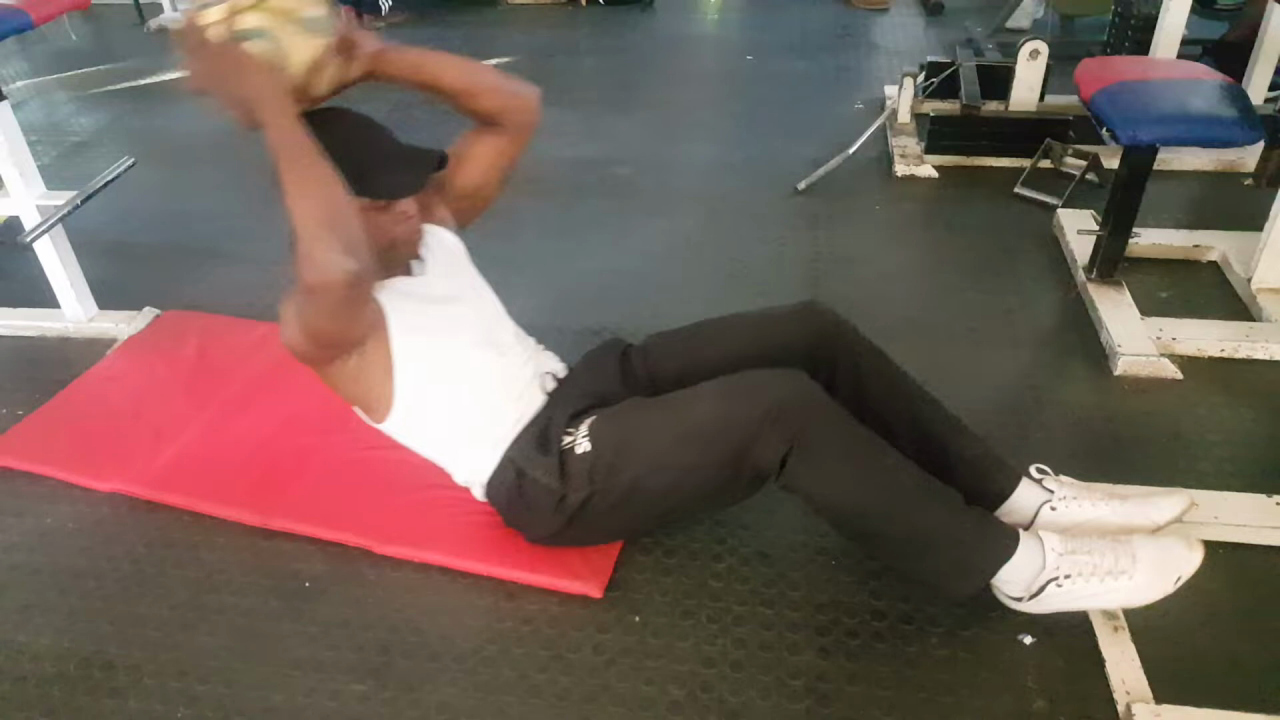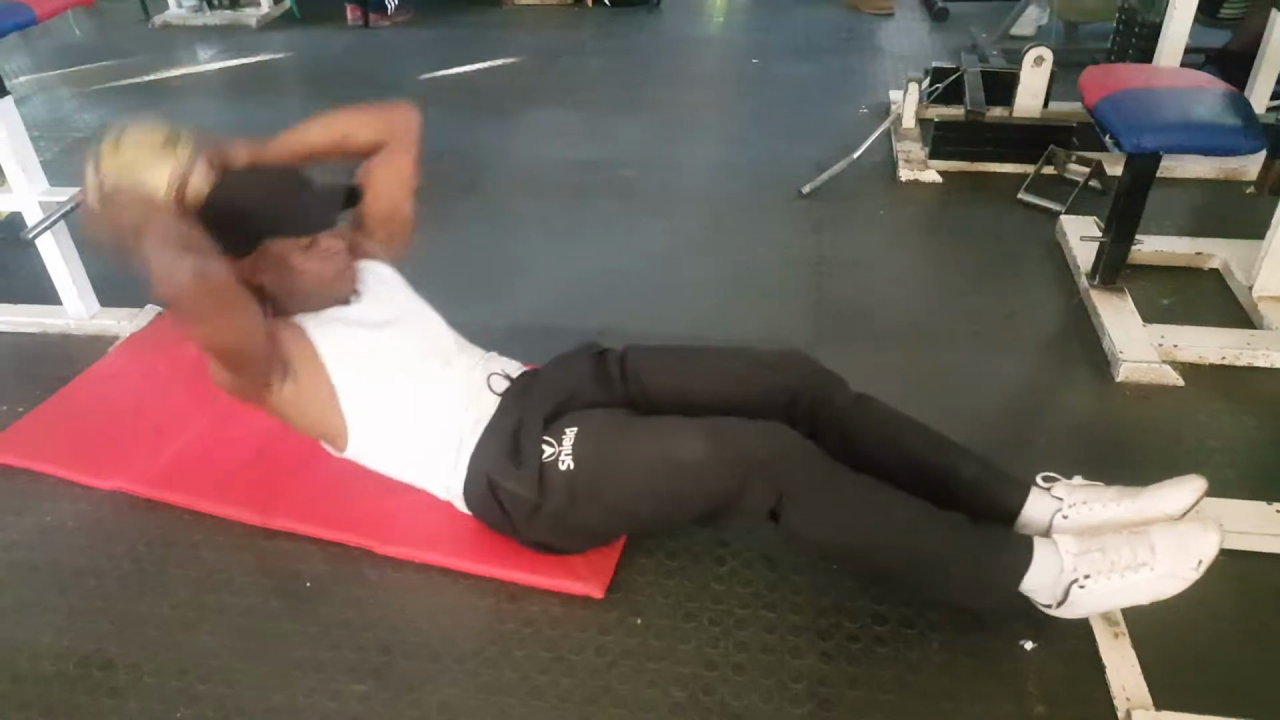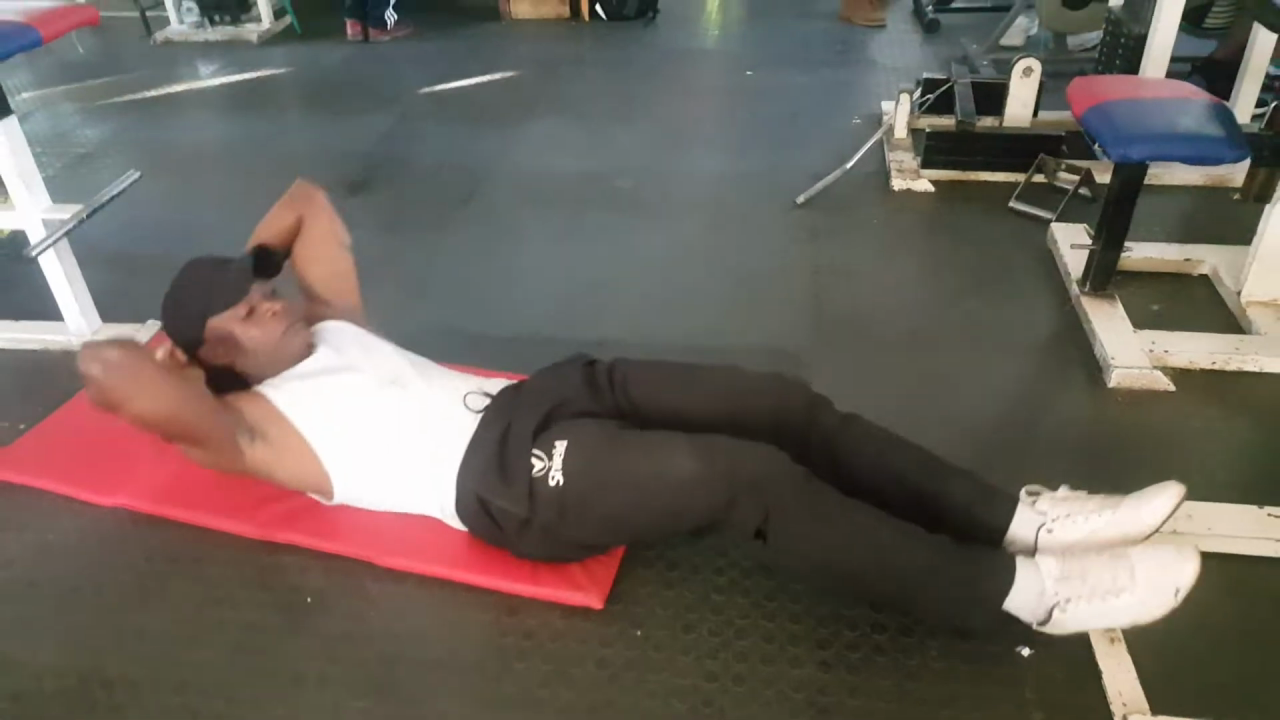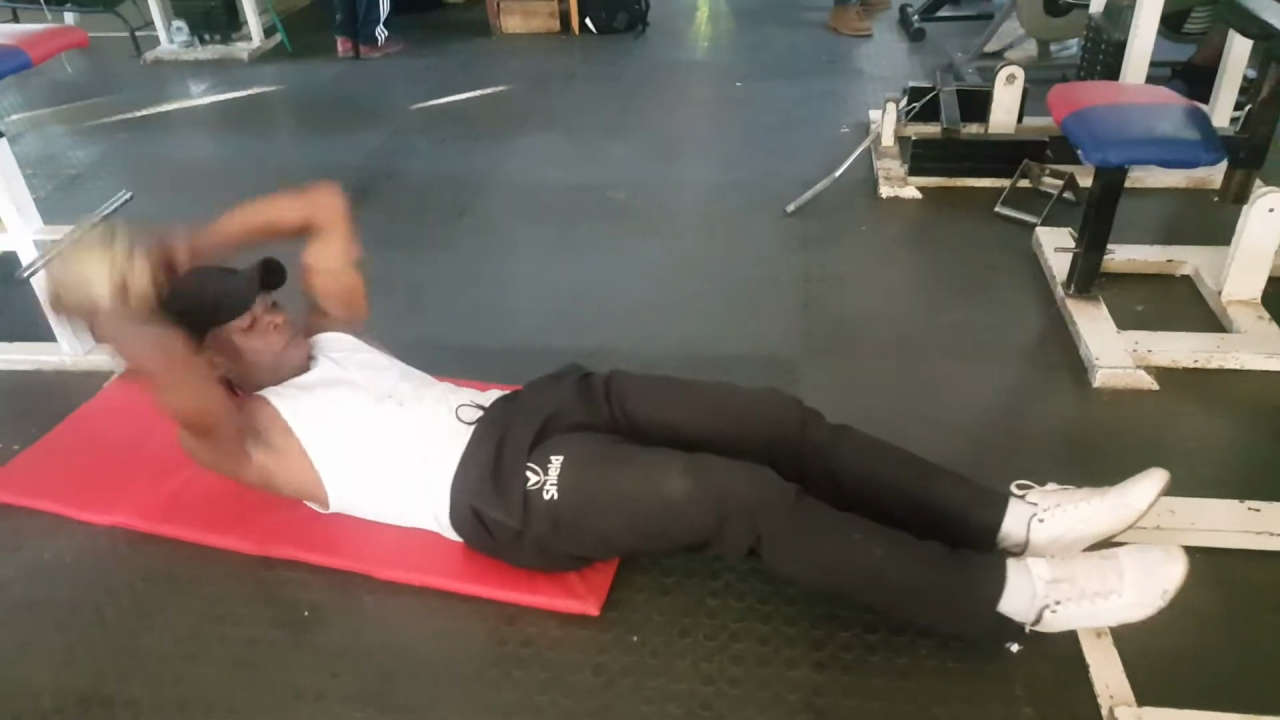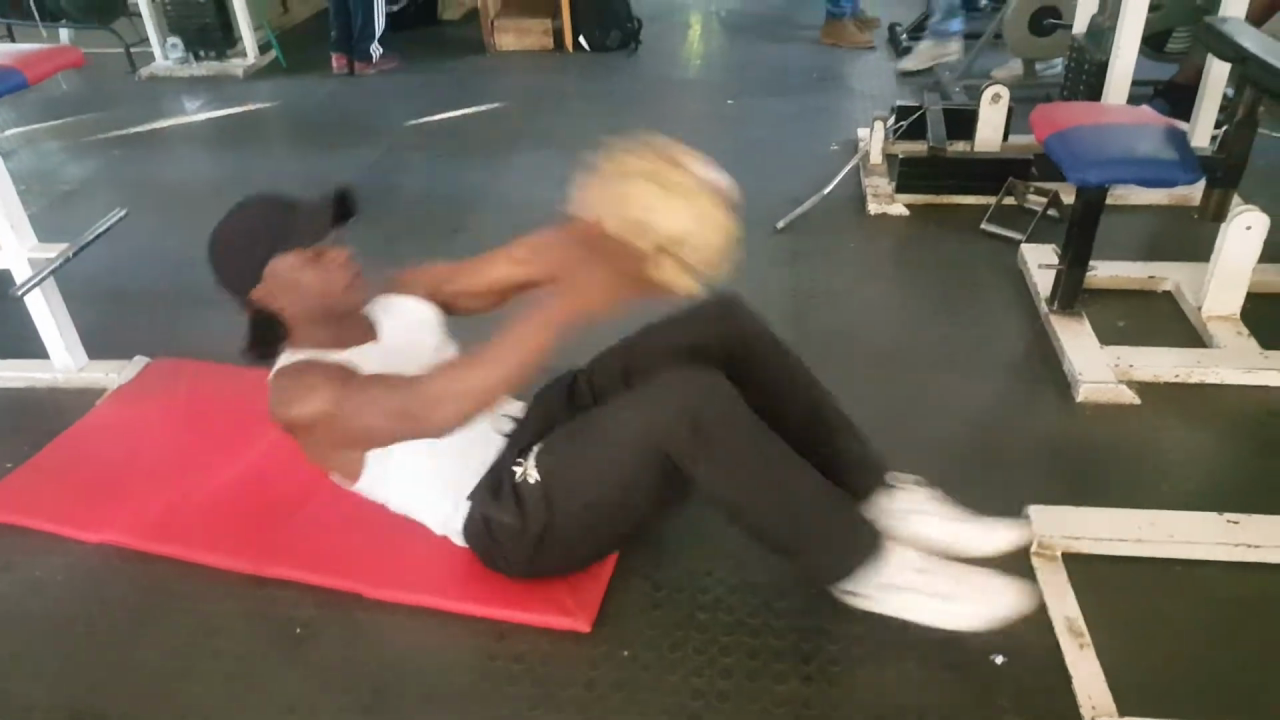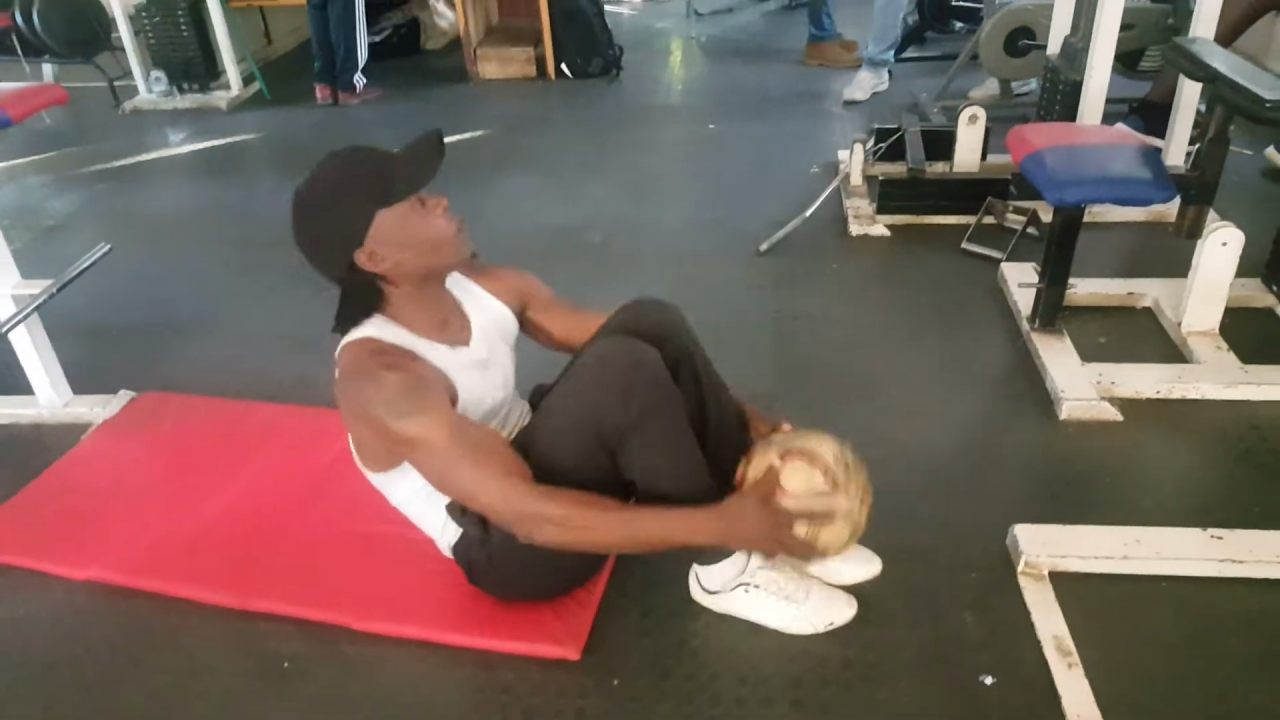
dt=0.3s
person 1, frame 1
left shoulder: (428, 227)
right shoulder: (326, 324)
left elbow: (519, 109)
right elbow: (337, 263)
left wrist: (383, 60)
right wrist: (277, 111)
left hip: (586, 388)
right hip: (548, 477)
left knee: (813, 331)
right knee: (782, 406)
left ankle: (1015, 496)
right ankle: (1015, 568)
person 1, frame 2
left shoulder: (363, 262)
right shoulder: (264, 359)
left elbow: (396, 125)
right elbow: (198, 283)
left wrist: (252, 157)
right wrist: (148, 221)
left hip: (556, 388)
right hip: (519, 473)
left knee: (795, 383)
right knee: (766, 459)
left ankle: (1028, 503)
right ankle: (1037, 575)
person 1, frame 3
left shoulder: (332, 324)
right shoulder: (249, 427)
left elbow: (304, 199)
right elbow: (115, 375)
left wrist: (232, 278)
right wrist: (183, 343)
left hip: (540, 396)
right hip: (508, 480)
left knee: (788, 406)
right knee: (754, 480)
left ankle: (1023, 516)
right ankle: (1020, 590)
person 1, frame 4
left shoulder: (328, 336)
right shoulder: (245, 436)
left elbow: (326, 206)
right elbow: (171, 366)
left wrist: (202, 244)
right wrist: (107, 306)
left hip: (533, 410)
right hip: (502, 494)
left knee: (781, 422)
right knee: (744, 499)
left ankle: (1007, 513)
right ankle: (1011, 592)
person 1, frame 5
left shoulder: (394, 299)
right shoulder: (303, 396)
left elbow: (530, 260)
right elbow: (449, 403)
left wrist: (596, 237)
right wrist: (561, 302)
left hip: (549, 434)
right hip: (522, 524)
left knee: (723, 318)
right knee: (693, 393)
left ankle: (879, 502)
right ankle: (865, 569)
person 1, frame 6
left shoulder: (482, 286)
right shoulder: (381, 381)
left elbow: (595, 332)
right elbow: (529, 512)
left wrist: (742, 419)
right wrist: (715, 526)
right hip: (512, 548)
left knee: (651, 321)
right knee: (626, 370)
left ankle: (764, 518)
right ankle: (728, 569)
